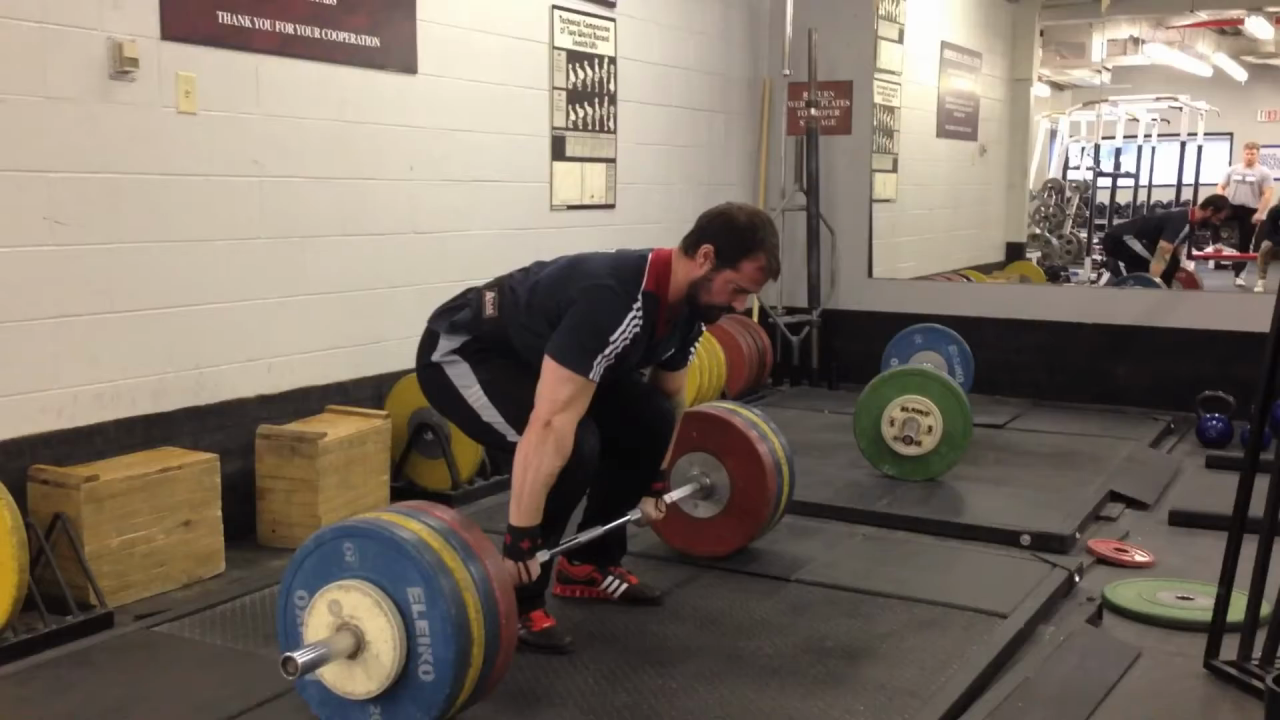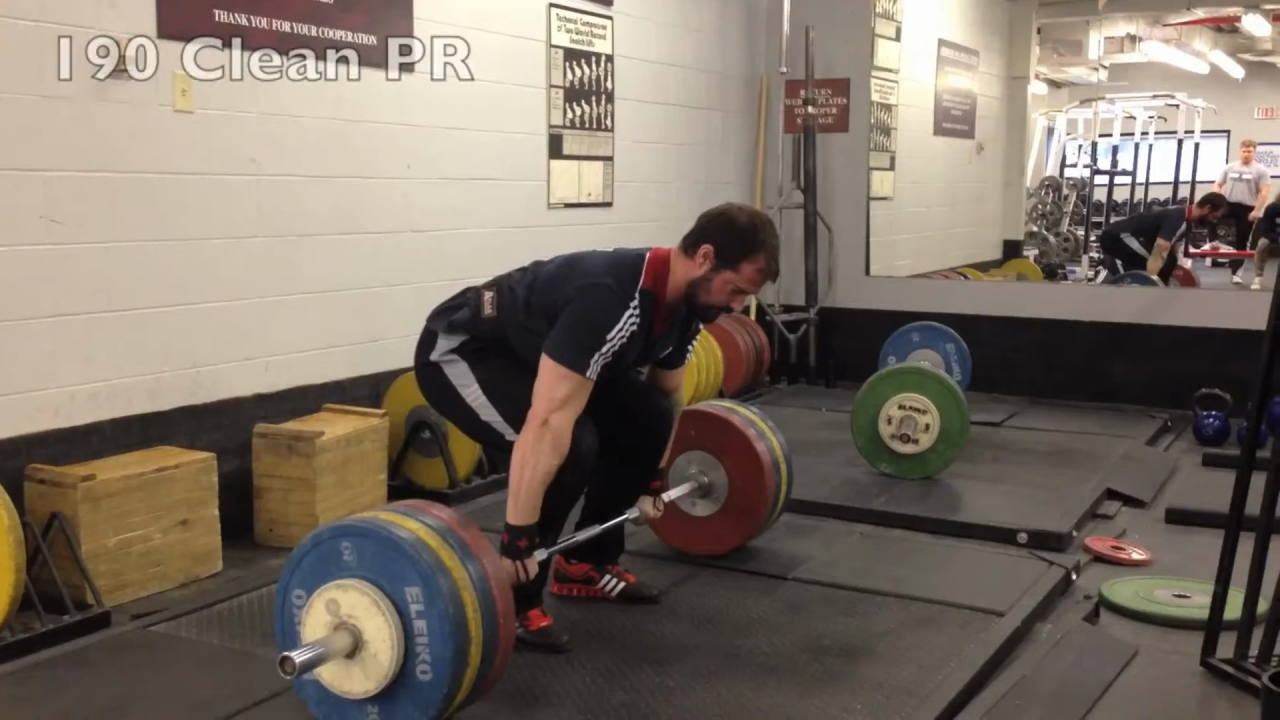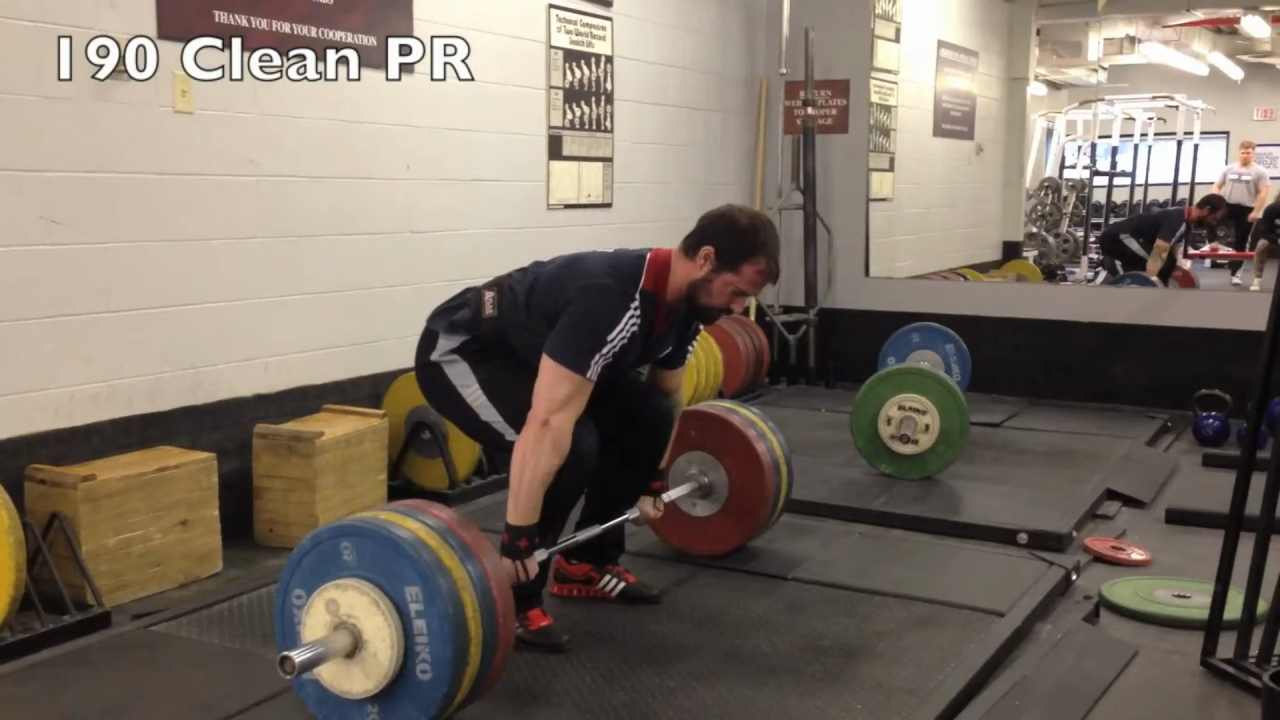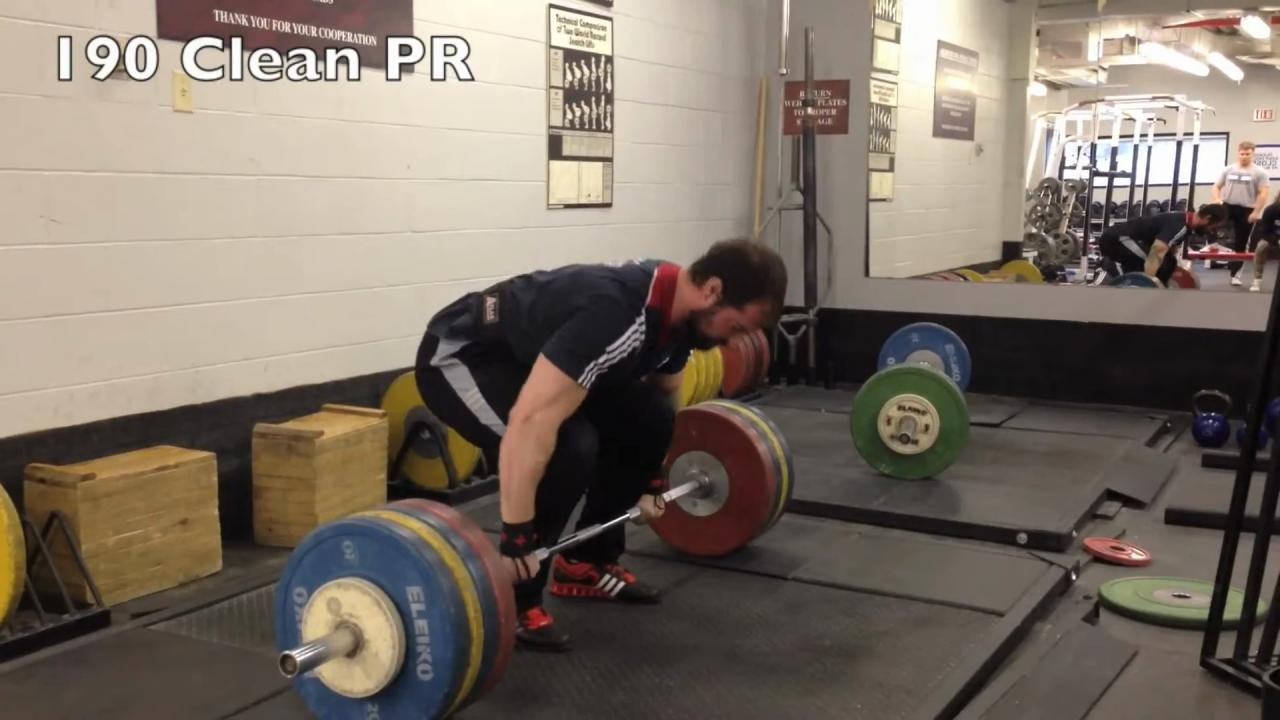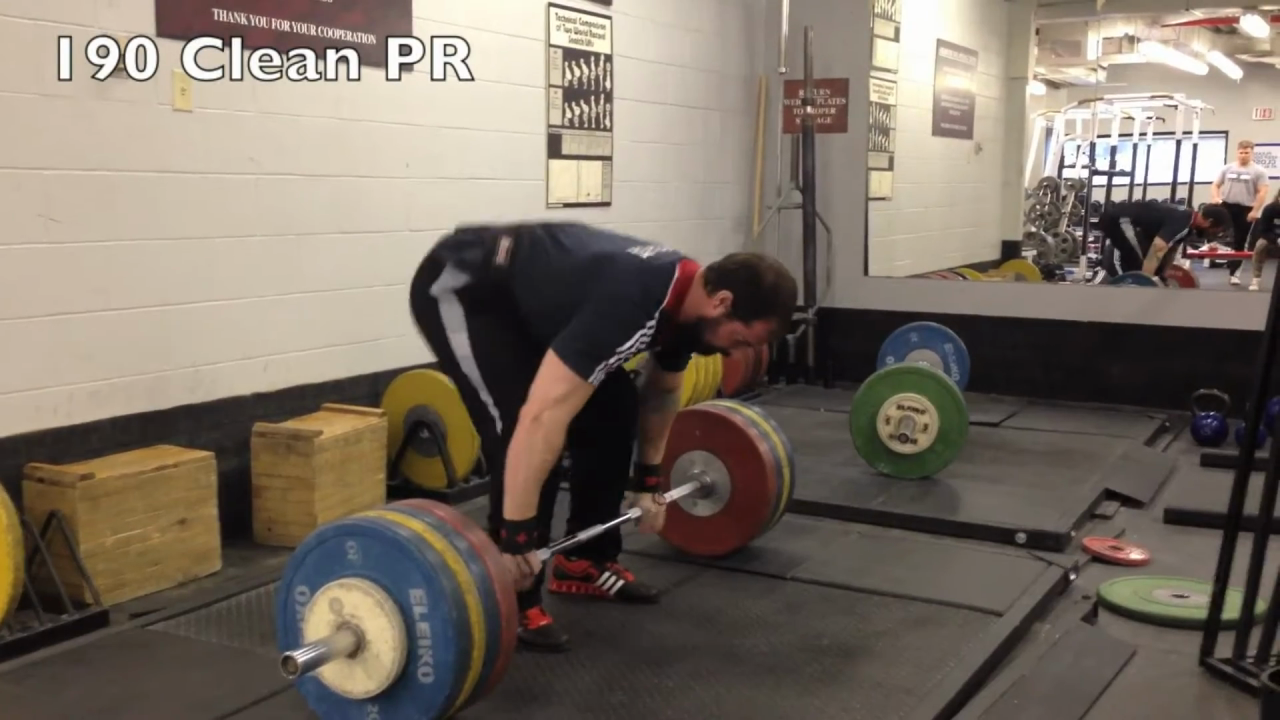
dt=0.3s
person 1, frame 1
left shoulder: (685, 304)
right shoulder: (612, 298)
left elbow: (669, 396)
right elbow: (551, 423)
left wrist: (654, 486)
right wrist: (519, 542)
left hip: (528, 352)
right hip: (461, 353)
left knee: (649, 419)
right knee: (575, 447)
left ankle: (588, 564)
right ankle: (513, 598)
person 1, frame 2
left shoulder: (682, 303)
right shoulder: (608, 297)
left elbow: (666, 394)
right elbow: (548, 422)
left wrist: (651, 483)
right wrist: (516, 540)
left hip: (529, 350)
right hip: (459, 352)
left knee: (647, 418)
right knee: (573, 446)
left ankle: (586, 563)
right ankle: (511, 598)
person 1, frame 3
left shoulder: (683, 304)
right shoulder: (610, 298)
left elbow: (667, 395)
right elbow: (549, 422)
left wrist: (652, 484)
right wrist: (517, 541)
left hip: (526, 353)
right hip: (460, 352)
left knee: (648, 418)
right knee: (573, 446)
left ankle: (586, 562)
right ankle: (511, 600)
person 1, frame 4
left shoulder: (679, 307)
right shoulder: (615, 312)
left elbow: (664, 390)
right elbow: (530, 421)
left wrist: (651, 483)
right wrist: (516, 538)
left hip: (526, 353)
right hip: (460, 356)
left knee: (650, 420)
right knee: (571, 448)
left ankle: (586, 562)
right ankle: (511, 599)
person 1, frame 5
left shoulder: (686, 292)
right shoulder: (630, 304)
left elbow: (661, 391)
right elbow: (542, 418)
left wrist: (647, 481)
right wrist: (517, 536)
left hip: (524, 293)
right hip: (460, 287)
left knee: (613, 407)
right knee: (520, 426)
left ankle: (584, 561)
